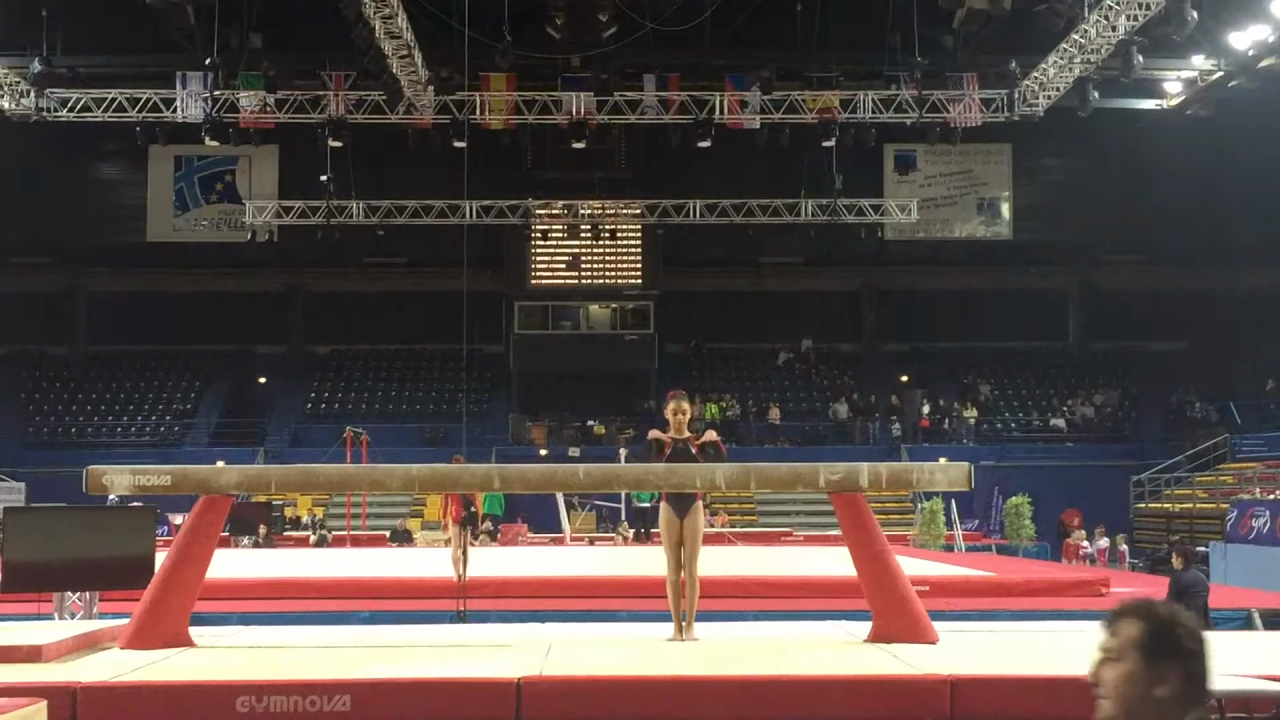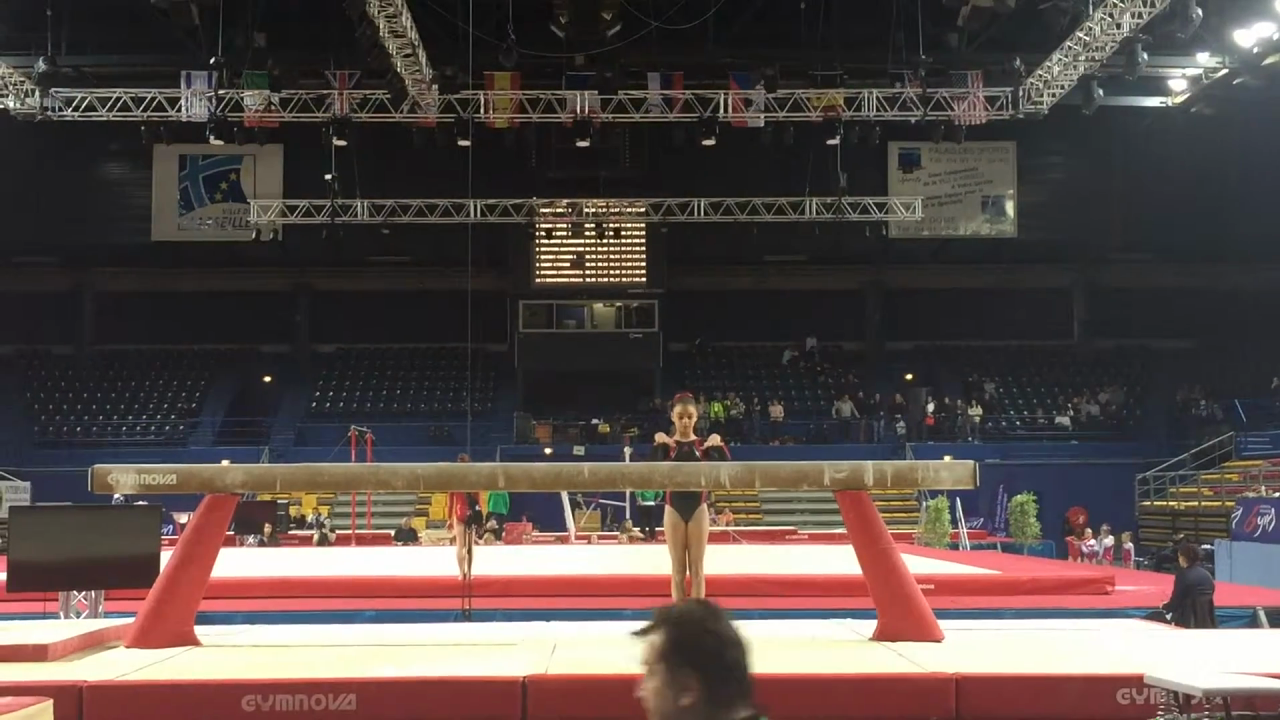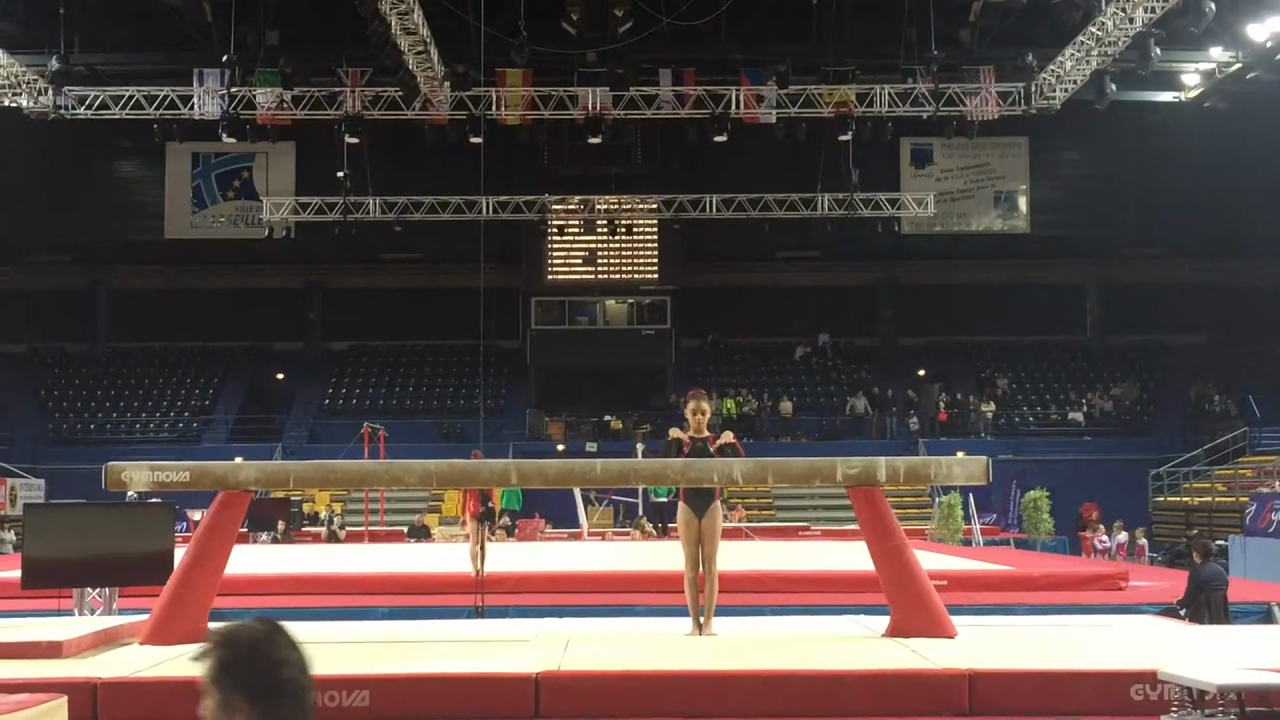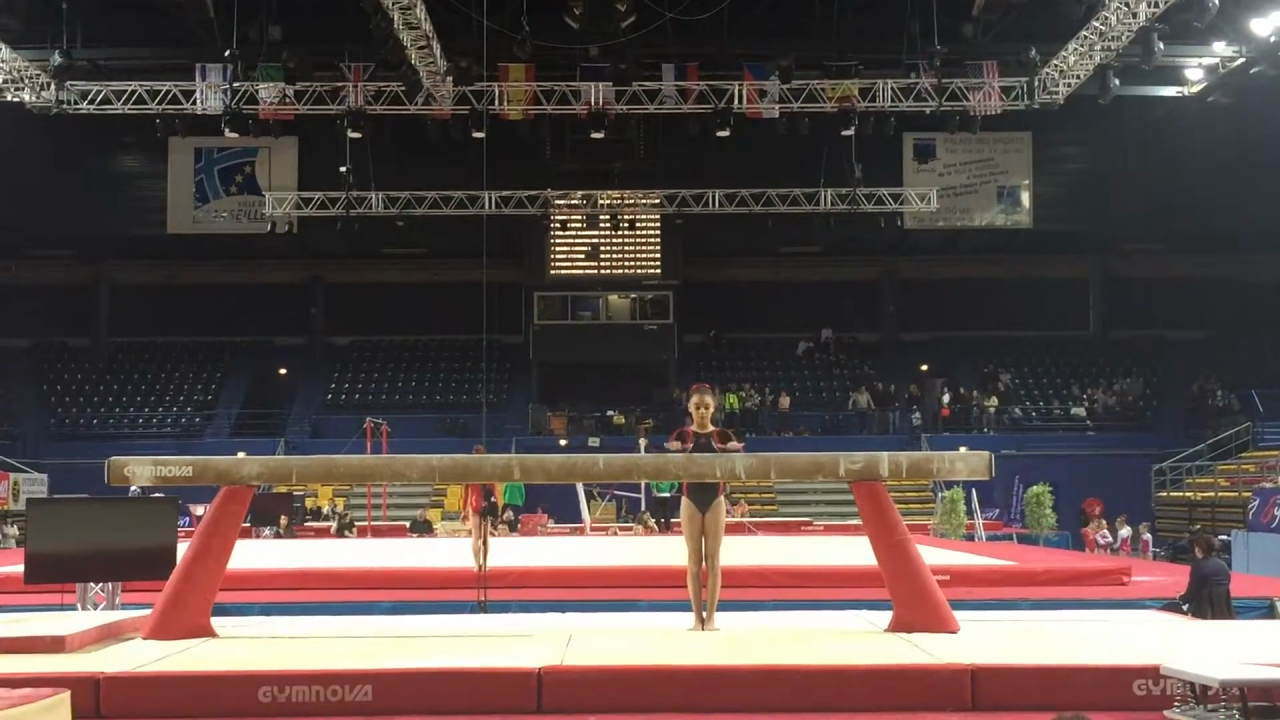
dt=0.7s
person 1, frame 1
left shoulder: (699, 441)
right shoulder: (661, 441)
left elbow: (721, 462)
left wrist: (714, 441)
right wrist: (651, 440)
left hip: (693, 506)
right hip: (669, 507)
left knee: (690, 567)
right knee: (673, 568)
left ankle: (690, 625)
right ankle: (677, 625)
person 1, frame 2
left shoulder: (705, 445)
right shoulder: (666, 444)
left wrist: (718, 444)
right wrist: (658, 443)
left hip: (698, 509)
right hip: (674, 509)
left knee: (697, 568)
right knee: (677, 569)
person 1, frame 3
left shoulder: (717, 441)
right shoulder: (679, 440)
left wrist: (732, 440)
right wrist: (671, 439)
left hip: (711, 505)
right hip: (687, 506)
left knee: (710, 565)
right knee: (691, 566)
left ankle: (708, 622)
right ankle: (695, 622)
person 1, frame 4
left shoulder: (722, 435)
right shoulder: (683, 435)
left wrist: (735, 448)
right wrist: (671, 447)
left hip: (715, 501)
right hip: (691, 501)
left knee: (713, 561)
right knee: (694, 561)
left ankle: (710, 618)
right ankle: (698, 618)
